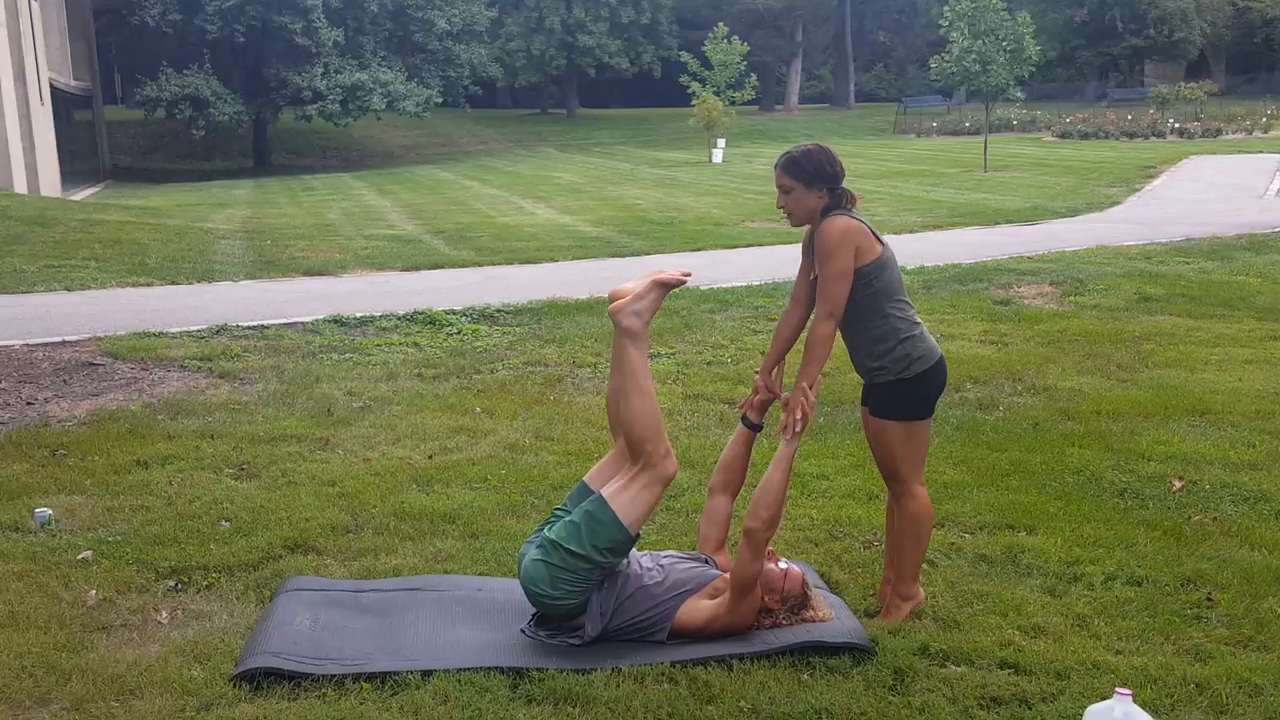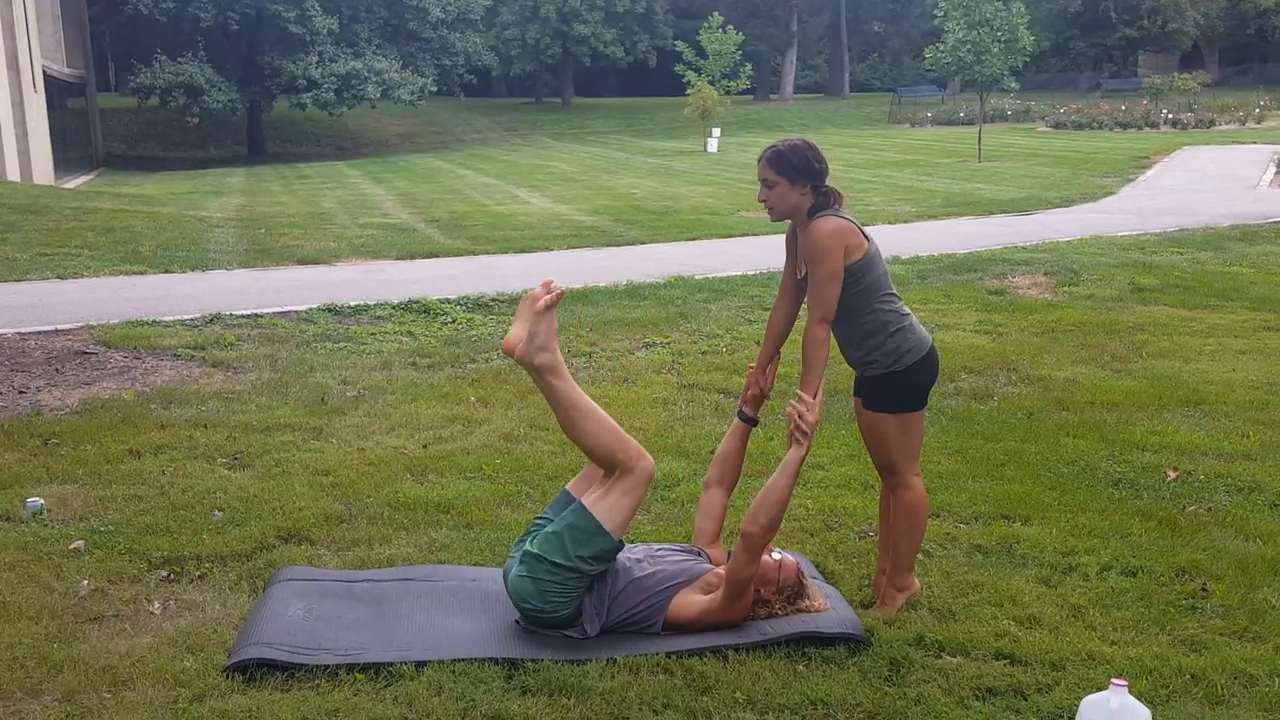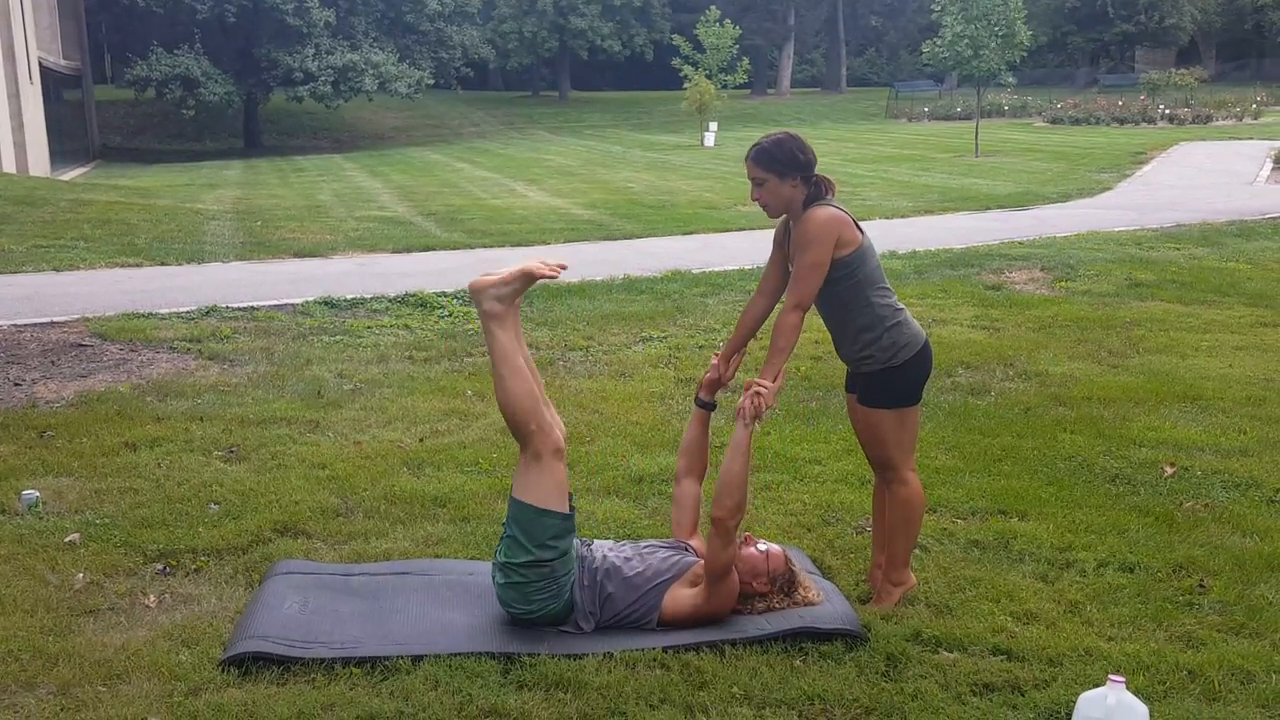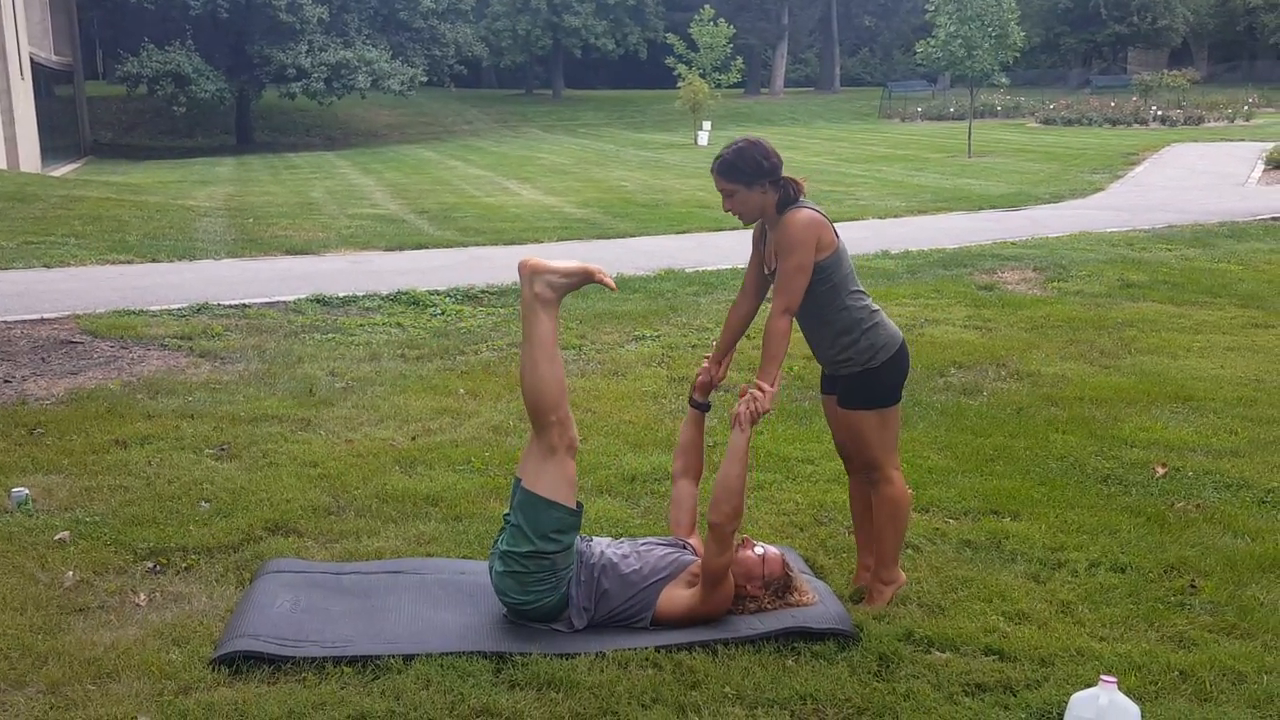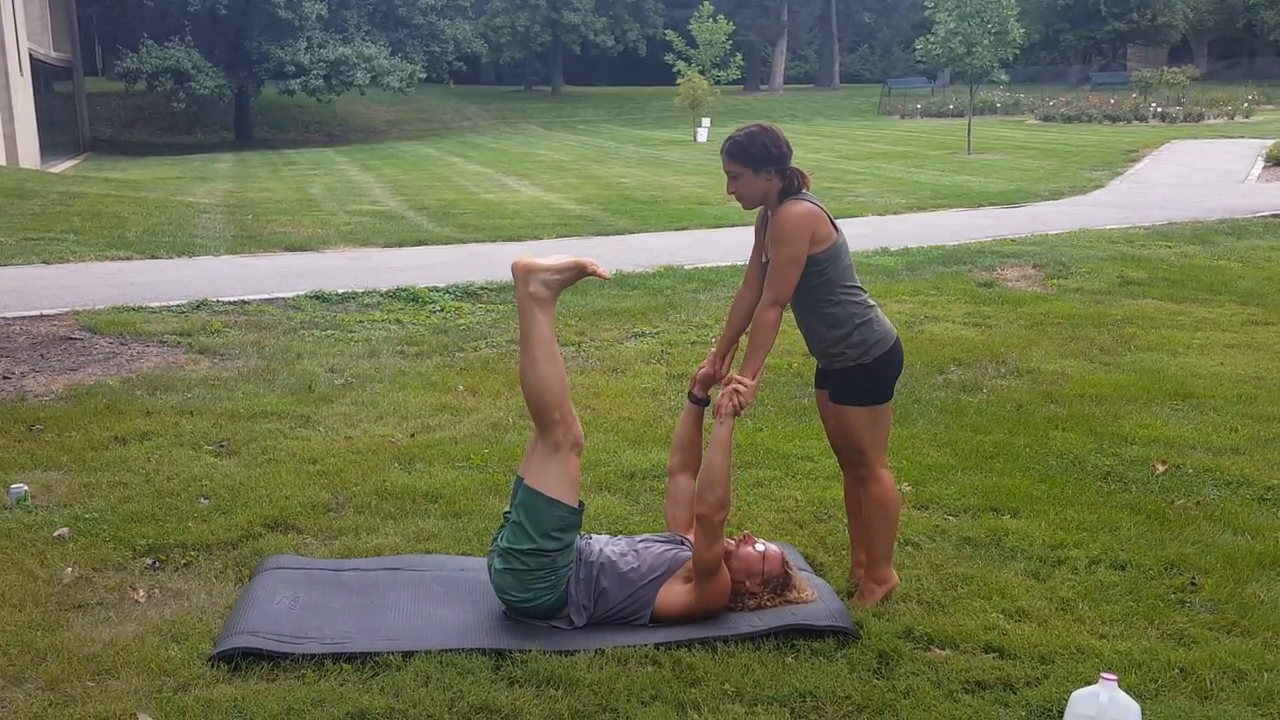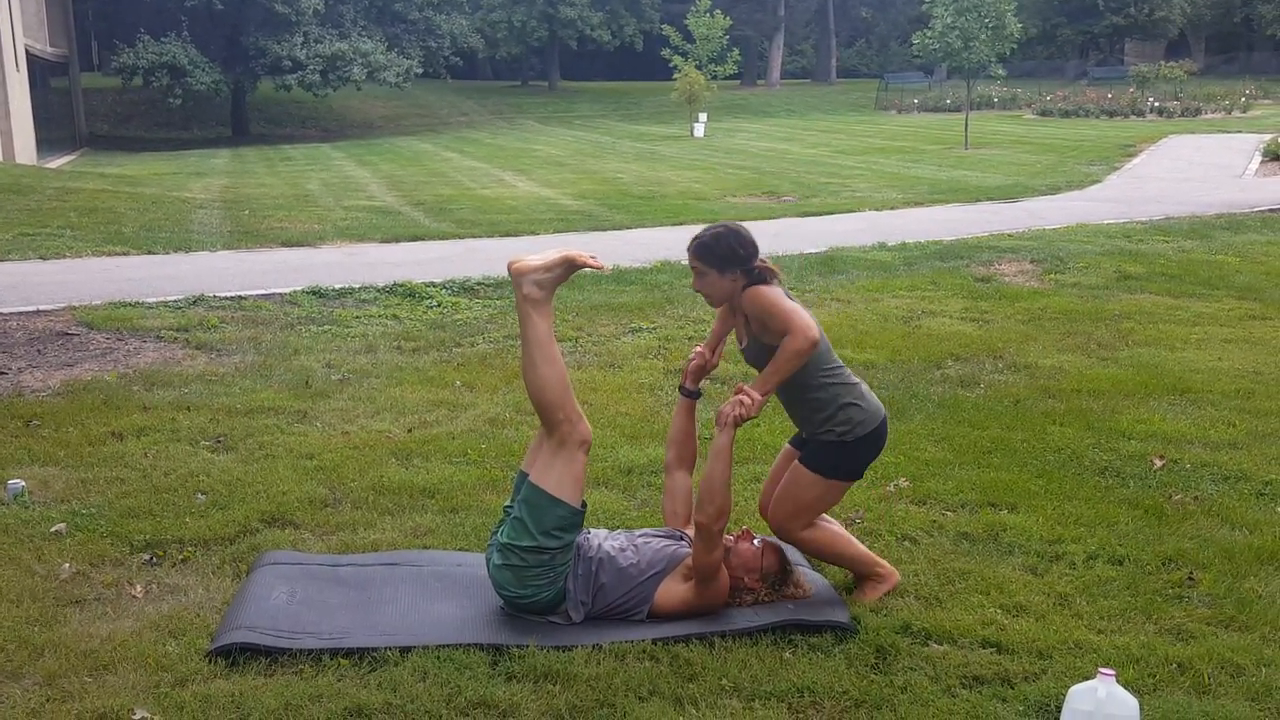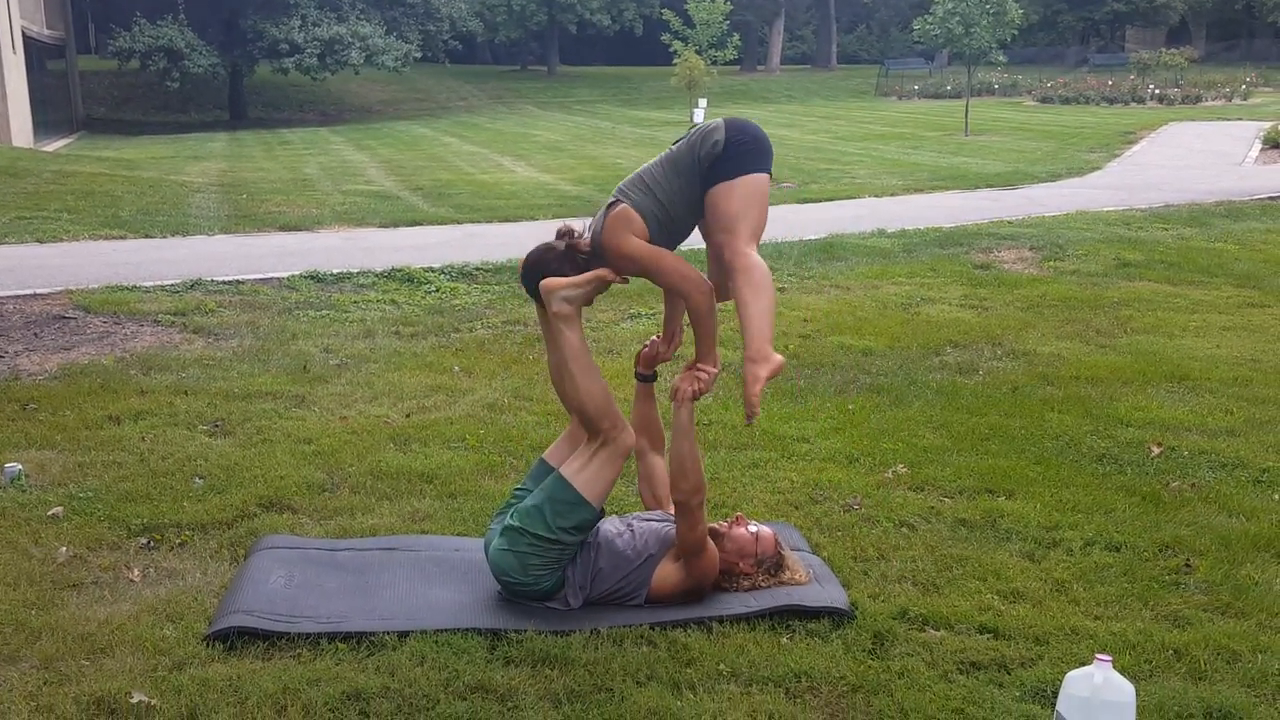
dt=0.7s
person 1, frame 1
left shoulder: (839, 231)
right shoulder: (816, 237)
left elbow: (827, 318)
right elbow: (799, 307)
left wrist: (803, 390)
right wrist: (766, 371)
left hip: (910, 371)
right hip: (883, 373)
left knee: (907, 484)
right knee: (894, 481)
left ankle: (908, 589)
right ankle: (892, 579)
person 1, frame 2
left shoulder: (825, 232)
right shoulder: (798, 232)
left elbow: (818, 322)
right elbow: (786, 303)
left wrist: (808, 400)
right wrist: (761, 367)
left hip: (902, 363)
right hip: (875, 364)
left knee: (902, 475)
right knee: (887, 472)
left ankle: (903, 579)
right ankle: (886, 570)
person 1, frame 3
left shoulder: (821, 222)
right shoulder: (790, 228)
left elbow: (794, 308)
right elbow: (764, 297)
left wrist: (767, 381)
right wrist: (725, 357)
left hip: (896, 358)
right hip: (866, 359)
left knee: (897, 471)
right knee: (881, 468)
left ankle: (899, 575)
right ankle: (880, 566)
person 1, frame 4
left shoulder: (800, 224)
right shoulder: (766, 229)
left elbow: (782, 312)
right elbow: (747, 299)
left wrist: (765, 387)
right wrist: (716, 362)
left hip: (873, 359)
right hip: (840, 362)
left knee: (880, 471)
right knee: (856, 467)
left ankle: (888, 575)
right ankle: (867, 567)
person 1, frame 5
left shoulder: (797, 216)
right shoulder: (770, 217)
left elbow: (773, 303)
right elbow: (750, 290)
left wrist: (748, 377)
right wrist: (720, 356)
left hip: (866, 355)
right hip: (836, 358)
left knee: (870, 467)
right knee: (850, 463)
left ankle: (881, 574)
right ankle: (860, 564)
person 1, frame 6
left shoulder: (758, 297)
right shoulder: (742, 296)
left elbow: (805, 337)
left wrist: (757, 391)
right wrist: (709, 349)
left hip: (850, 430)
right hip: (822, 426)
left knee: (784, 521)
right knee: (772, 508)
left ankle: (877, 572)
right ankle: (870, 567)
person 1, frame 7
left shoulder: (613, 245)
right shoulder: (599, 241)
left elbow: (694, 289)
right elbow: (662, 267)
left wrist: (707, 360)
right wrist: (672, 329)
left hip: (731, 145)
right hip: (719, 150)
left knee: (735, 250)
right knee: (720, 243)
left ankle: (760, 357)
right ankle: (721, 286)
person 2, frame 1
left shoulder: (736, 611)
right shoulder: (715, 569)
left elbow: (758, 528)
right elbow: (721, 491)
left wrist: (789, 445)
right wrist: (753, 419)
left hip: (558, 578)
right hip: (547, 559)
left knee: (656, 464)
right knee: (634, 450)
left ankle: (633, 327)
right ankle: (631, 323)
person 2, frame 2
left shoulder: (731, 603)
right shoulder: (712, 564)
left elbow: (755, 531)
right elbow: (717, 483)
left wrist: (798, 450)
right wrist: (748, 412)
left hip: (546, 586)
left knee: (634, 464)
right knee: (613, 454)
left ankle: (544, 361)
right ankle: (538, 356)
person 2, frame 3
left shoulder: (717, 595)
right shoulder: (696, 556)
left elbow: (725, 516)
right elbow: (687, 475)
left wrist: (744, 427)
right wrist: (706, 398)
left hip: (539, 590)
right hip: (552, 574)
left knee: (543, 442)
right knee: (544, 434)
left ankle: (497, 307)
right ankle: (502, 306)
person 2, frame 4
left shoulder: (715, 596)
right shoulder: (692, 556)
left elbow: (722, 521)
right elbow: (684, 475)
left wrist: (742, 431)
right wrist: (698, 400)
left hip: (538, 584)
right hip: (527, 569)
left knee: (557, 438)
right knee: (551, 433)
left ankle: (543, 294)
right ankle: (541, 291)
person 2, frame 5
left shoulder: (712, 591)
right shoulder: (689, 550)
left elbow: (710, 512)
right elbow: (682, 471)
left wrist: (724, 422)
right wrist: (698, 396)
left hip: (537, 582)
right hip: (525, 566)
left knee: (561, 436)
right knee: (555, 432)
left ankle: (537, 292)
right ankle: (536, 291)
person 2, frame 6
left shoulder: (711, 588)
right shoulder: (688, 546)
left elbow: (709, 520)
right elbow: (677, 466)
left wrist: (725, 432)
right wrist: (689, 387)
left hip: (533, 579)
right hip: (522, 561)
left knee: (572, 433)
right knee: (560, 425)
left ankle: (534, 293)
right ankle: (534, 291)
person 2, frame 7
left shoulder: (701, 569)
right shoulder: (676, 529)
left elbow: (688, 498)
right elbow: (649, 447)
left wrist: (684, 408)
right wrist: (645, 375)
left hip: (527, 560)
right hip: (513, 536)
left knee: (614, 437)
right knee: (591, 426)
left ankle: (563, 310)
right ankle: (553, 305)
